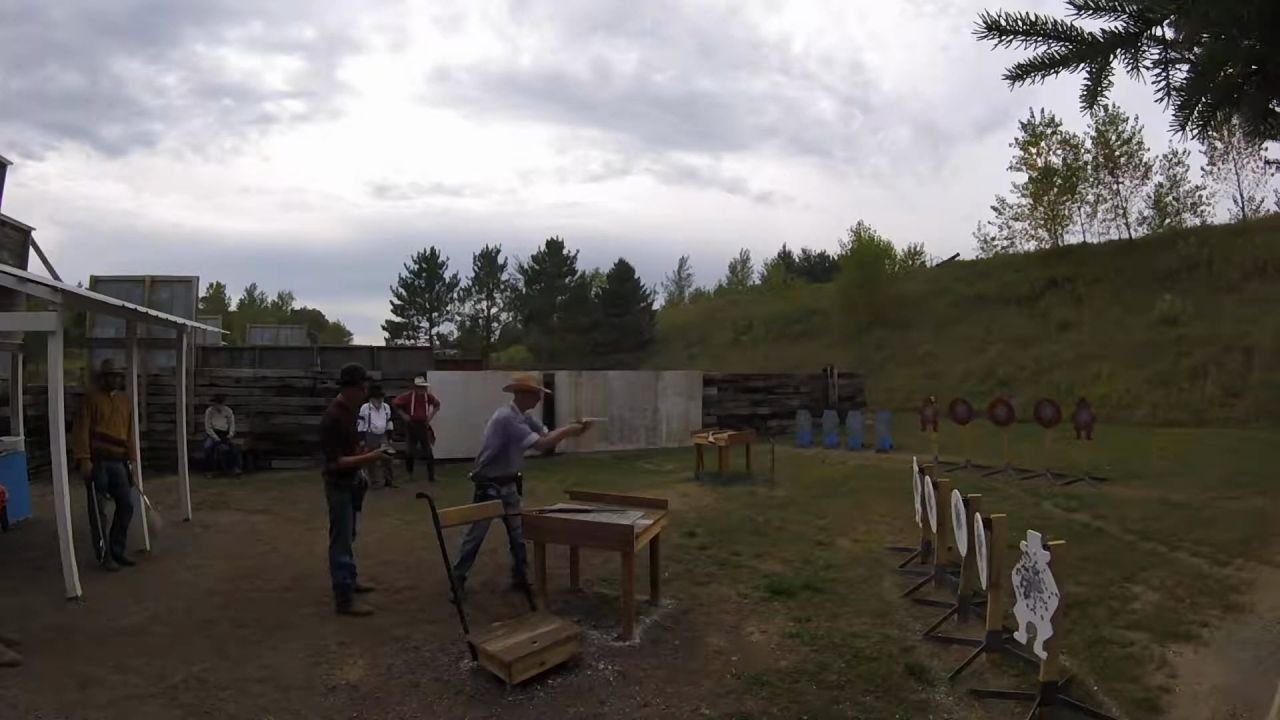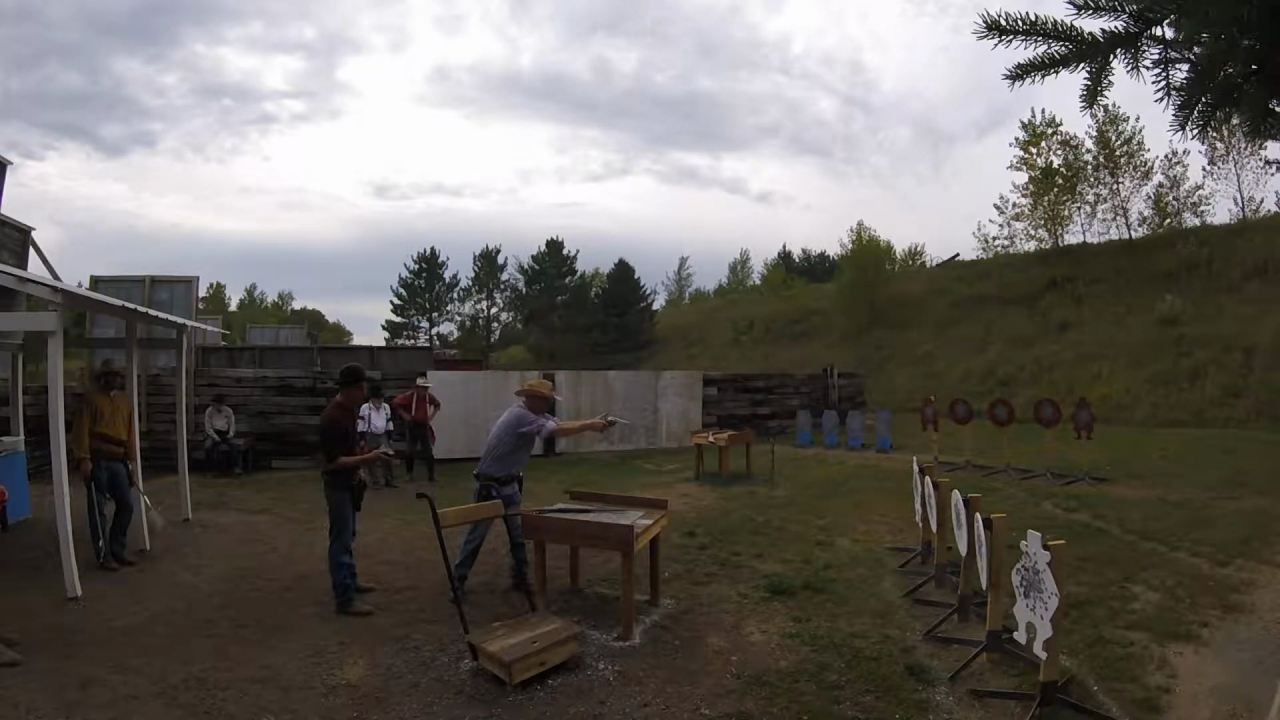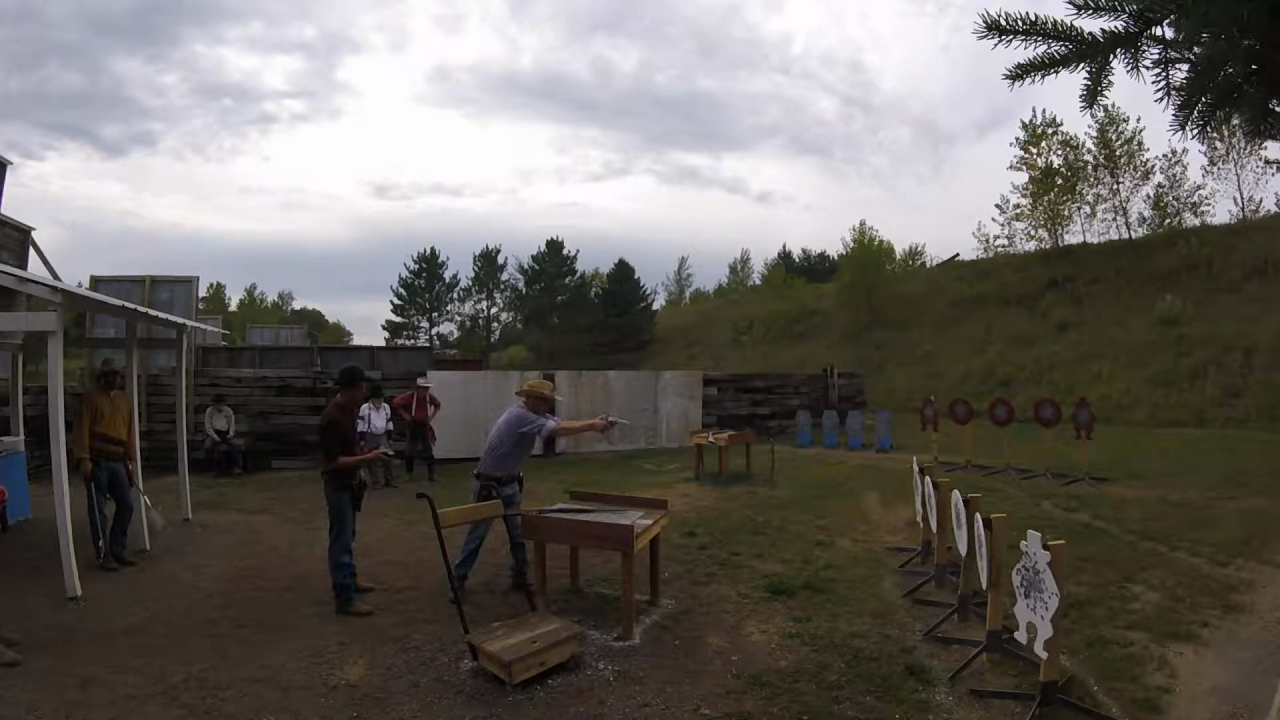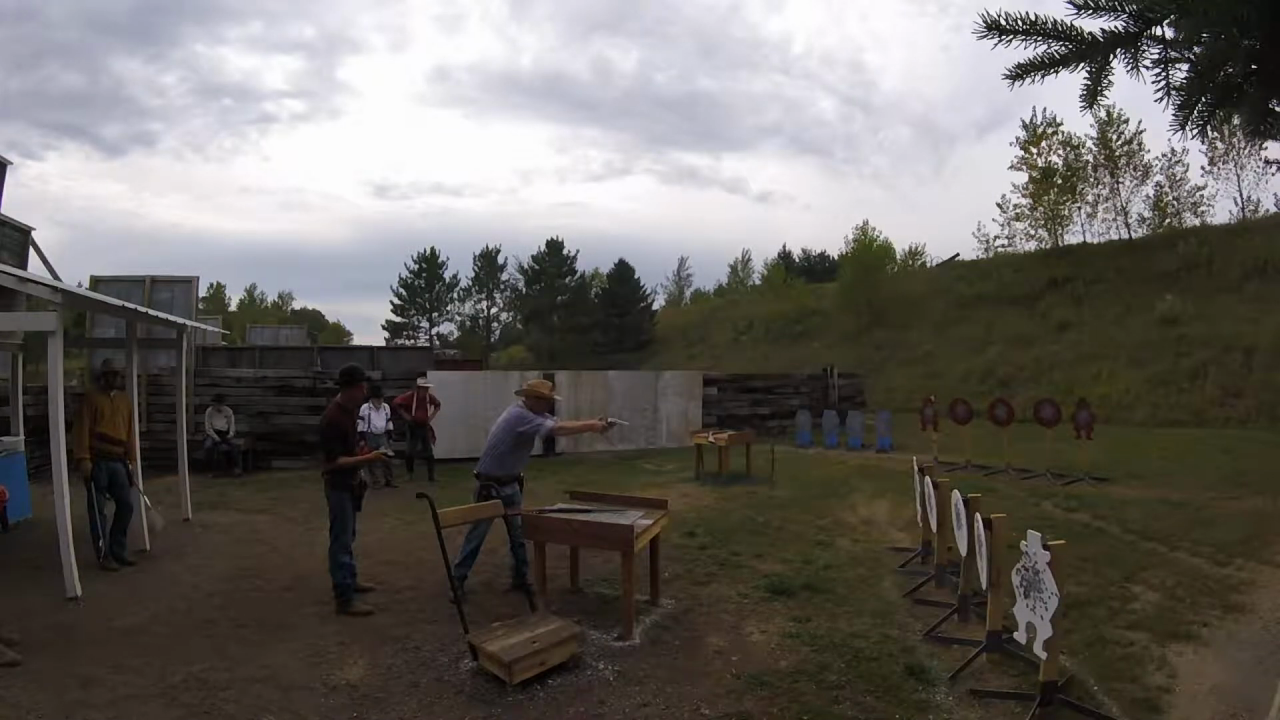
dt=0.4s
person 1, frame 1
left shoulder: (350, 410)
right shoulder: (333, 417)
right elbow: (335, 461)
left wrist: (364, 454)
right wrist: (368, 458)
left hip: (350, 481)
right hip: (339, 484)
left knee: (348, 536)
right knee: (341, 540)
left ankle: (350, 580)
right ankle: (344, 600)
person 1, frame 2
left shoulder: (350, 410)
right shoulder: (332, 417)
right elbow: (334, 461)
left wrist: (364, 454)
right wrist: (367, 458)
left hip: (349, 481)
right hip: (338, 484)
left knee: (348, 536)
right knee: (341, 540)
left ankle: (350, 580)
right ankle: (344, 599)
person 1, frame 3
left shoulder: (350, 410)
right shoulder: (332, 418)
right elbow: (334, 461)
left wrist: (363, 454)
right wrist: (366, 458)
left hip: (349, 481)
right hip: (338, 484)
left knee: (348, 536)
right knee: (341, 540)
left ankle: (350, 580)
right ankle: (344, 599)
person 1, frame 4
left shoulder: (350, 410)
right shoulder: (332, 418)
right elbow: (334, 461)
left wrist: (363, 456)
right wrist: (367, 459)
left hip: (349, 481)
right hip: (338, 484)
left knee: (348, 536)
right knee: (341, 540)
left ankle: (350, 580)
right ankle: (344, 599)
person 2, frame 1
left shoulder: (524, 416)
right shoulder: (506, 417)
left elbow: (545, 436)
right elbow: (540, 444)
left wrist: (567, 431)
right wrist: (566, 431)
left hip: (509, 484)
right hip: (488, 485)
left knee: (518, 534)
right knee: (476, 534)
left ankle: (520, 578)
right ankle: (457, 580)
person 2, frame 2
left shoulder: (533, 415)
right shoulder: (520, 416)
left elbow: (560, 425)
right elbow: (557, 432)
left wrist: (591, 423)
right wrist: (589, 425)
left hip: (509, 484)
right hip: (490, 485)
left knee: (518, 533)
right knee: (477, 534)
left ankle: (520, 578)
right ankle: (458, 580)
person 2, frame 3
left shoulder: (533, 415)
right shoulder: (520, 416)
left elbow: (561, 423)
right elbow: (558, 431)
left wrist: (594, 422)
right wrist: (591, 425)
left hip: (509, 483)
right hip: (490, 484)
left knee: (518, 533)
right knee: (477, 534)
left ankle: (520, 578)
right ankle: (458, 580)
person 2, frame 4
left shoulder: (532, 414)
right shoulder: (518, 415)
left elbow: (560, 423)
right elbow: (557, 430)
left wrist: (592, 424)
right wrist: (590, 426)
left hip: (510, 483)
right hip: (490, 485)
left knee: (518, 534)
right knee: (477, 534)
left ankle: (520, 578)
right ankle: (458, 580)
person 3, frame 1
left shoulder: (125, 400)
right shoulder: (92, 398)
right elbow: (82, 430)
left wrist: (130, 459)
right wrist: (83, 459)
left hip: (118, 462)
right hip: (97, 462)
left knee: (126, 506)
right knee: (98, 510)
left ankle: (117, 550)
right ankle: (104, 555)
person 3, frame 2
left shoulder: (124, 400)
right shoulder: (91, 398)
right elbow: (81, 429)
left wrist: (130, 458)
right wrist: (83, 459)
left hip: (118, 462)
right hip: (97, 462)
left knee: (126, 506)
right knee: (98, 510)
left ankle: (117, 550)
right ankle: (104, 555)
person 3, frame 3
left shoulder: (124, 400)
right shoulder: (92, 398)
right elbow: (82, 429)
left wrist: (130, 459)
right wrist: (83, 458)
left hip: (118, 462)
right hip: (97, 461)
left knee: (126, 506)
right knee: (98, 510)
left ankle: (118, 550)
right ankle: (104, 555)
person 3, frame 4
left shoulder: (124, 400)
right shoulder: (92, 398)
right elbow: (82, 429)
left wrist: (130, 459)
right wrist: (83, 458)
left hip: (118, 462)
right hip: (97, 462)
left knee: (126, 506)
right knee: (98, 510)
left ankle: (117, 550)
right ankle: (104, 555)
